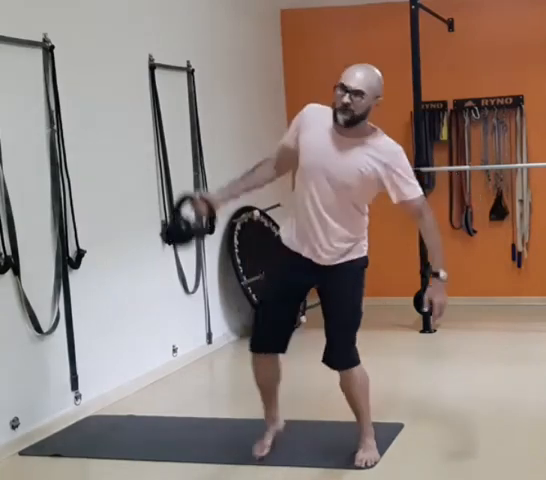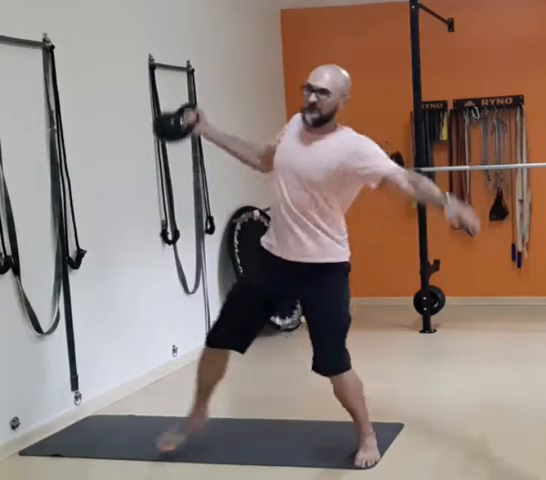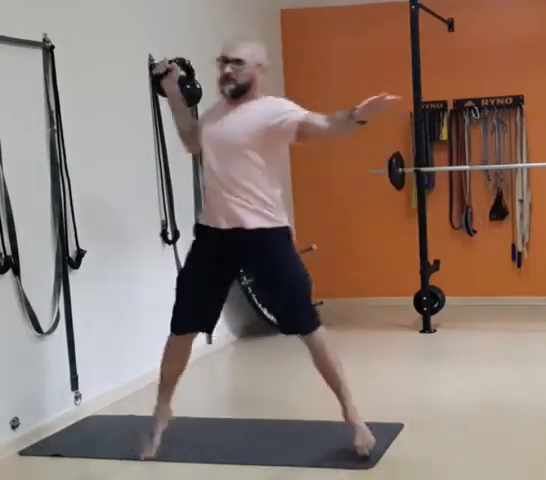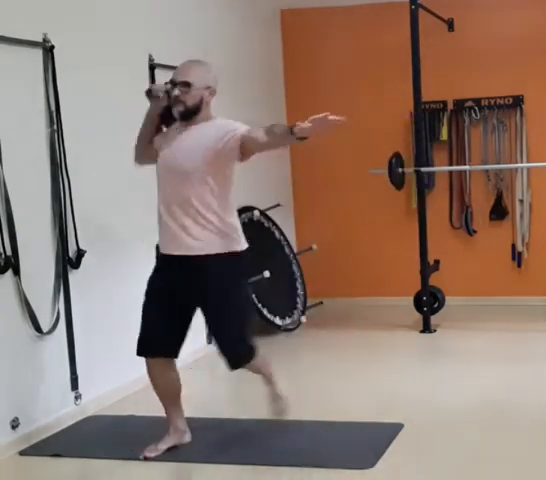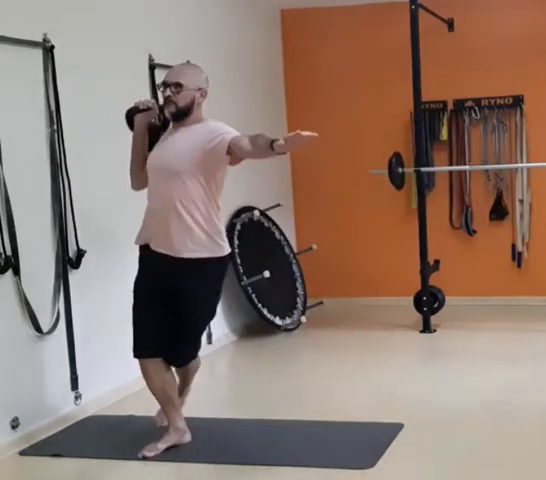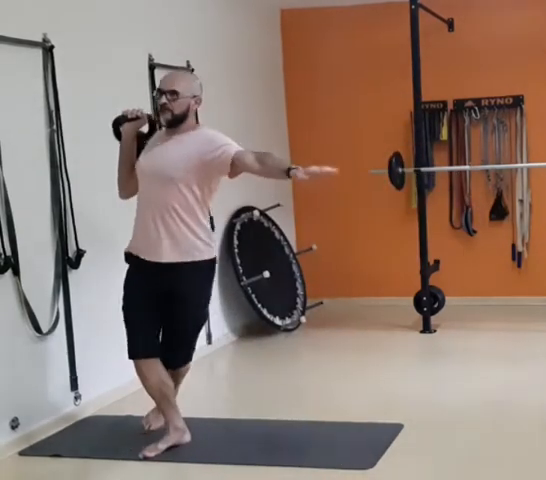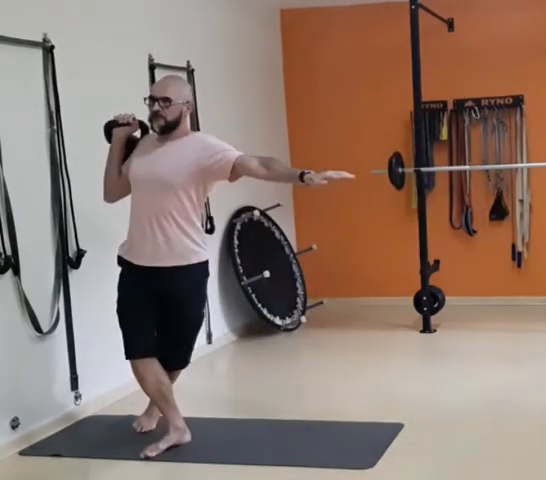
dt=0.2s
person 1, frame 1
left shoulder: (386, 152)
right shoulder: (310, 118)
left elbow: (421, 212)
right elbow: (275, 165)
left wrist: (437, 274)
right wrist: (221, 195)
left hip: (345, 262)
right hip: (293, 253)
left knee: (342, 357)
right knee: (263, 345)
left ankle: (367, 436)
right ankle: (273, 422)
person 1, frame 2
left shoulder: (356, 147)
right shoulder: (295, 126)
left elbow: (406, 178)
right elbow: (263, 160)
left wrist: (448, 202)
right wrist: (208, 131)
left hip: (324, 267)
right hip: (275, 257)
left knee: (333, 363)
right knee: (219, 340)
left ankle: (367, 437)
right ankle: (197, 415)
person 1, frame 3
left shoulder: (276, 110)
right shoulder: (219, 109)
left elbow: (320, 124)
right elbow: (194, 142)
left wrist: (356, 115)
right wrist: (174, 93)
left hip: (267, 234)
right hip: (214, 233)
left knee: (306, 326)
right knee: (181, 326)
left ankle: (351, 415)
right ankle: (161, 413)
person 1, frame 4
left shoulder: (223, 132)
right shoulder: (172, 132)
left elbow: (260, 137)
right elbow: (143, 156)
left wrist: (298, 131)
right wrist: (154, 111)
left hip: (219, 258)
right hip: (173, 259)
left knee: (237, 351)
right knee: (154, 351)
left ankle: (270, 381)
right ankle: (176, 428)
person 1, frame 5
left shoulder: (213, 134)
right shoulder: (166, 136)
left elbow: (247, 145)
right elbow: (138, 181)
left wrist: (277, 144)
right wrist: (141, 128)
left hip: (201, 260)
right hip: (155, 257)
left knee: (183, 350)
right knee: (148, 351)
left ankle: (182, 393)
right ankle: (177, 427)
person 1, frame 6
left shoulder: (209, 143)
right shoulder: (154, 142)
left elbow: (250, 160)
right elbow: (126, 189)
left wrist: (291, 170)
right wrist: (127, 139)
left hip: (190, 265)
right hip: (143, 262)
left knee: (177, 353)
right knee: (142, 352)
left ankle: (166, 404)
right ankle: (175, 427)
person 1, frame 7
left shoulder: (204, 148)
right shoulder: (144, 146)
left elbow: (256, 165)
right elbow: (112, 193)
left wrist: (305, 176)
right wrist: (118, 143)
left hip: (184, 268)
right hip: (136, 267)
left knee: (173, 355)
right knee: (140, 353)
left ankle: (157, 405)
right ankle: (176, 427)
